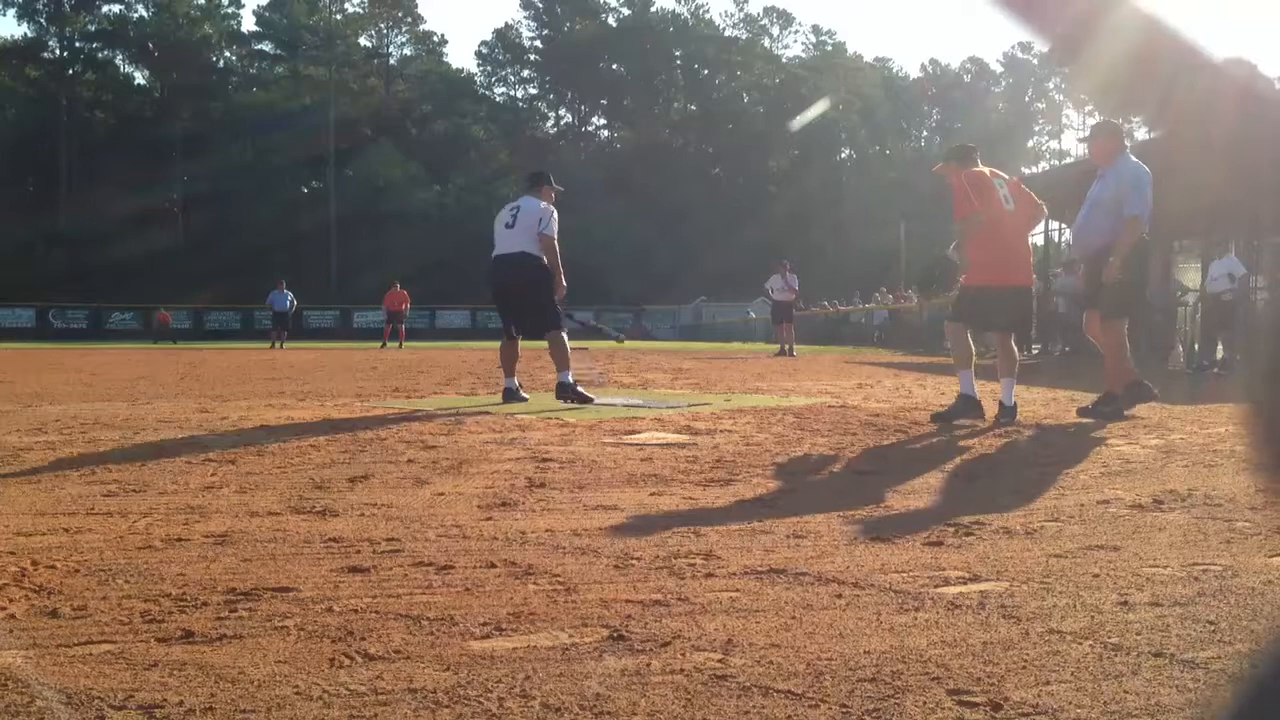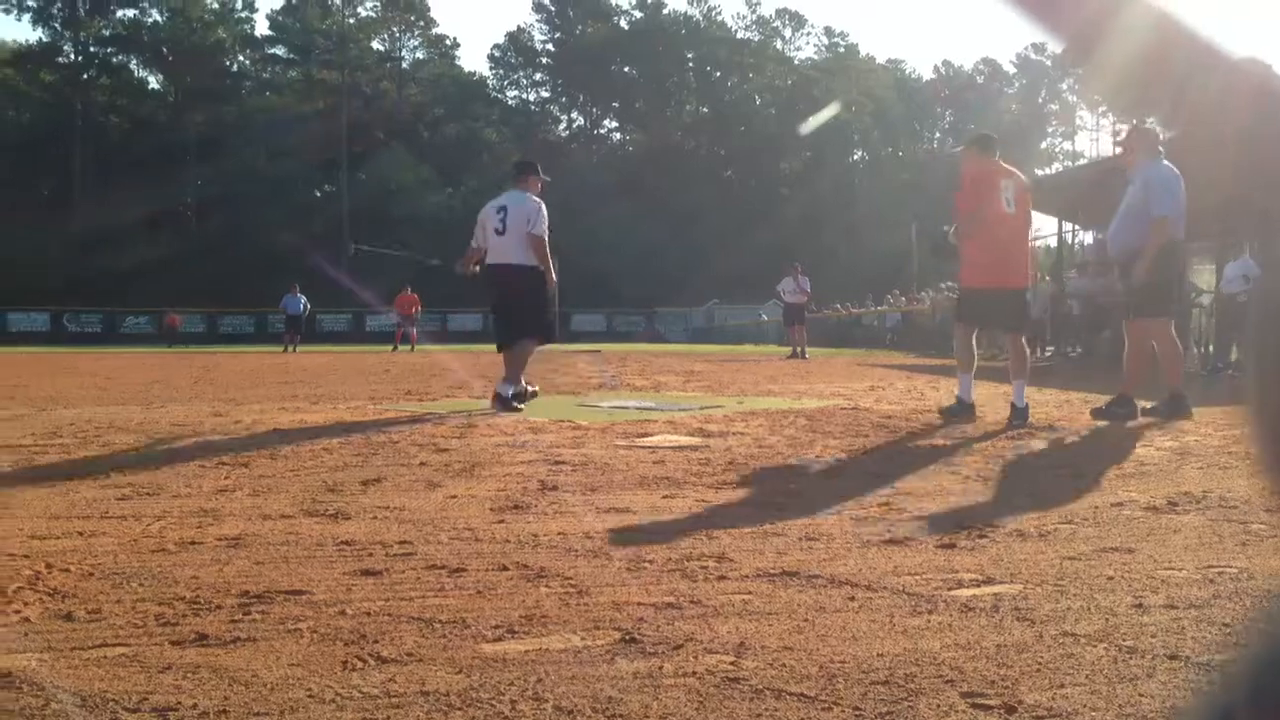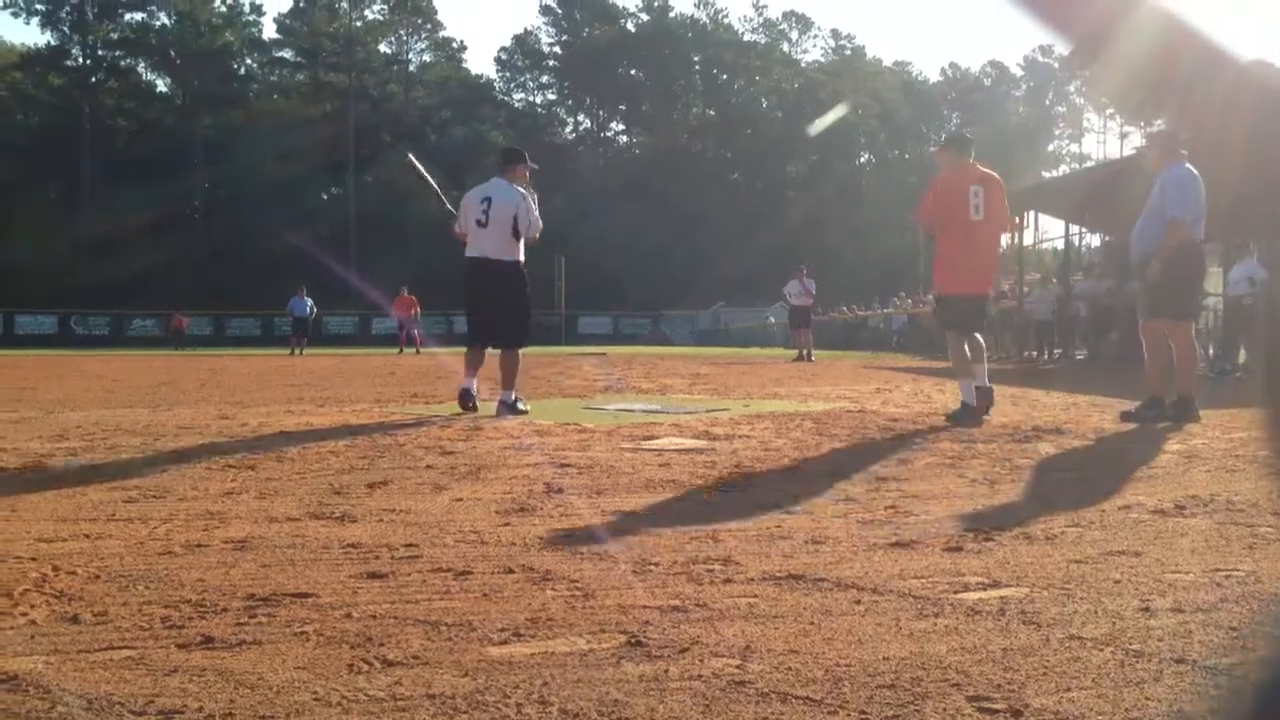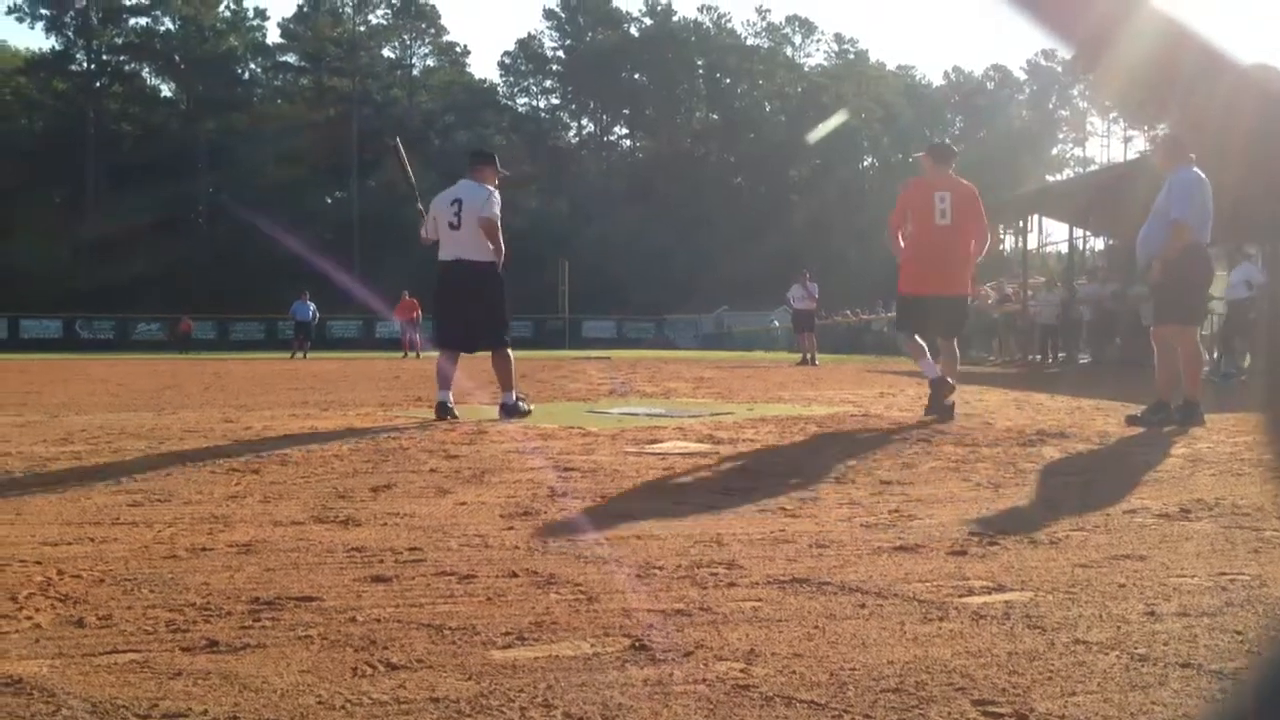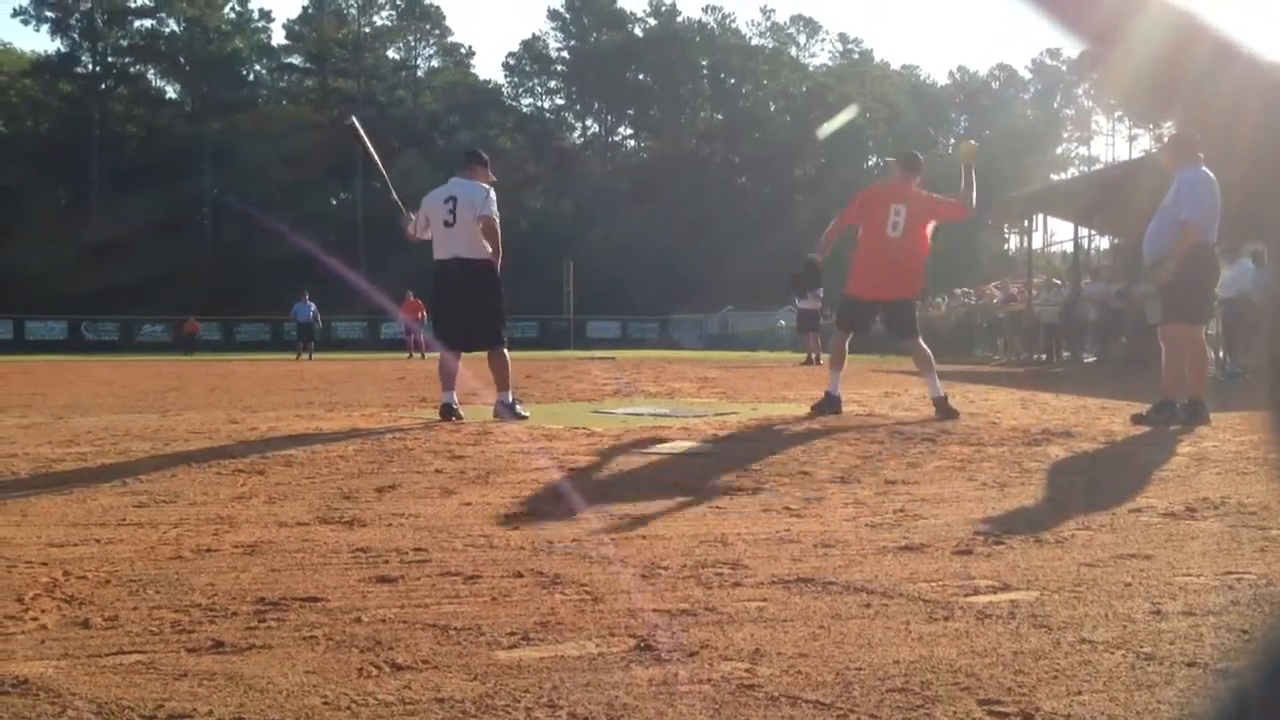
dt=0.4s
person 1, frame 1
left shoulder: (1132, 172)
right shoulder: (1106, 174)
left elbow: (1134, 221)
left wrist: (1116, 260)
right wrist: (1086, 263)
left hip: (1121, 260)
right hip: (1100, 260)
left knee: (1111, 328)
right knee: (1094, 326)
left ankle: (1112, 398)
right ankle: (1134, 384)
person 1, frame 2
left shoulder: (1161, 174)
right shoulder: (1146, 176)
left elbow: (1163, 222)
left wrist: (1144, 261)
right wrist: (1131, 263)
left hip: (1154, 263)
right hip: (1141, 263)
left knee: (1137, 332)
right knee: (1160, 333)
left ankle: (1126, 401)
right ankle: (1176, 399)
person 1, frame 3
left shoulder: (1178, 176)
right shoulder: (1172, 177)
left elbow: (1179, 224)
left wrist: (1158, 260)
right wrist: (1154, 262)
left hip: (1175, 263)
right hip: (1170, 264)
left knee: (1168, 332)
right knee: (1162, 332)
left ankle: (1174, 402)
right ankle: (1167, 401)
person 1, frame 4
left shoulder: (1185, 179)
right shoulder: (1180, 180)
left elbow: (1182, 227)
left wrist: (1159, 262)
right wrist: (1159, 264)
left hip: (1181, 266)
right hip: (1175, 268)
left knee: (1180, 336)
right knee: (1166, 337)
left ankle: (1185, 407)
right ankle: (1168, 405)
person 1, frame 5
left shoulder: (1194, 178)
right shoulder: (1186, 180)
left elbow: (1192, 227)
left wrist: (1170, 263)
right wrist: (1166, 265)
left hip: (1187, 265)
right hip: (1179, 267)
left knee: (1187, 335)
right knee: (1171, 336)
left ankle: (1194, 405)
right ankle: (1169, 404)
person 2, frame 1
left shoulder: (965, 179)
right shoulder: (1005, 178)
left elbow: (974, 219)
right elbow: (1038, 212)
left wrist: (959, 245)
left hip: (987, 271)
right hip: (1019, 271)
left knee: (956, 326)
right knee: (1002, 336)
left ankle: (968, 398)
right ankle: (1007, 404)
person 2, frame 2
left shoulder: (973, 174)
right shoulder: (1018, 178)
left elbow: (967, 221)
right elbow: (1023, 225)
left wrist: (957, 236)
left hip: (981, 271)
right hip: (1016, 272)
left knee: (964, 331)
right knee: (1014, 337)
left ankle: (965, 402)
right ankle: (1019, 406)
person 2, frame 3
left shoulder: (944, 180)
right shoulder: (993, 181)
left elbow: (925, 225)
right elbow: (1005, 225)
left wrist: (940, 232)
left hip: (953, 273)
right hip: (984, 273)
left knee: (955, 337)
right knee: (971, 331)
left ankle: (970, 406)
right ankle: (982, 387)
person 2, frame 4
left shoulder: (913, 187)
right shoulder: (968, 191)
left elbow: (894, 230)
right elbow: (982, 235)
left wrist: (902, 257)
right wrist: (969, 263)
left hip: (918, 278)
right hip: (955, 280)
left knee: (908, 333)
right knee: (947, 340)
left ankle: (938, 380)
right ankle: (944, 403)
person 2, frame 5
left shoulder: (875, 193)
right shoulder: (928, 203)
left elbow: (840, 222)
right elbow: (966, 207)
left wrist: (820, 252)
right wrist: (968, 170)
left hip: (863, 283)
right hip: (902, 287)
left knee: (841, 334)
right knee: (912, 341)
left ankle: (832, 398)
right ankle: (940, 400)
person 3, frame 1
left shoulder: (505, 211)
right shoulder: (545, 209)
right elbow: (548, 242)
right wrist: (559, 278)
left hip: (499, 269)
right hip: (528, 267)
left knee: (511, 332)
right knee: (553, 327)
left ankle: (510, 387)
right ankle: (565, 382)
person 3, frame 2
left shoulder: (489, 208)
right shoulder: (533, 204)
left elbow: (477, 247)
right elbow: (537, 241)
left wrist: (466, 264)
right wrist: (549, 273)
left hip: (496, 274)
right hip: (525, 275)
left knee: (508, 337)
right knee: (531, 335)
left ankle: (517, 387)
right ankle: (505, 390)
person 3, frame 3
left shoulder: (472, 195)
right shoulder: (519, 196)
left elbow: (460, 234)
right elbow: (532, 234)
right wrist: (534, 205)
left hip: (475, 269)
right hip: (507, 272)
left knee: (477, 336)
right knee: (510, 340)
left ankle: (468, 388)
right ankle: (507, 399)
person 3, frame 4
left shoulder: (440, 198)
right shoulder: (487, 194)
left elbow: (427, 238)
right elbow: (487, 222)
left wrist: (426, 223)
right wrist: (499, 249)
left hip: (449, 274)
right hip: (482, 273)
left knee: (448, 343)
right knee: (499, 341)
left ankle: (444, 400)
right ankle: (509, 401)
person 3, frame 5
left shoulder: (432, 198)
right shoulder: (482, 192)
left elbow: (414, 234)
right elbow: (489, 222)
left wrist: (409, 222)
right wrist: (497, 254)
left hip: (445, 272)
right hip: (479, 270)
left knee: (449, 343)
right knee: (496, 340)
left ankle: (448, 402)
right ankle: (505, 401)
